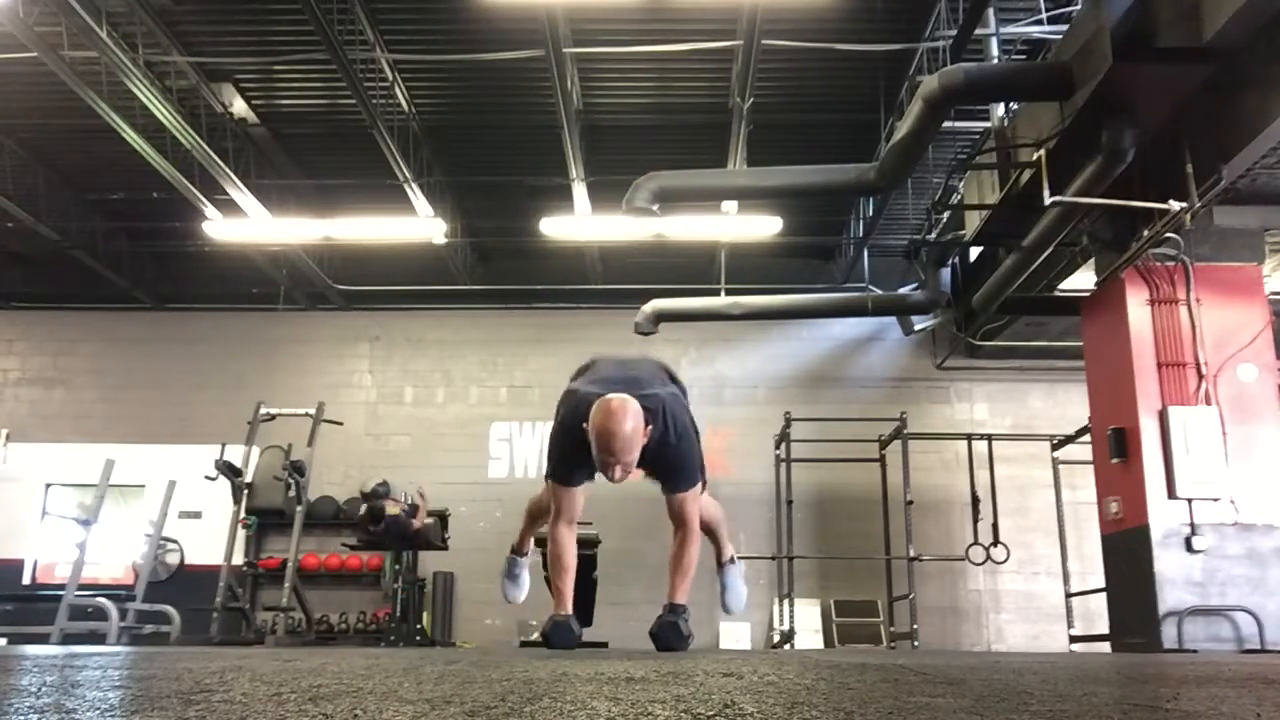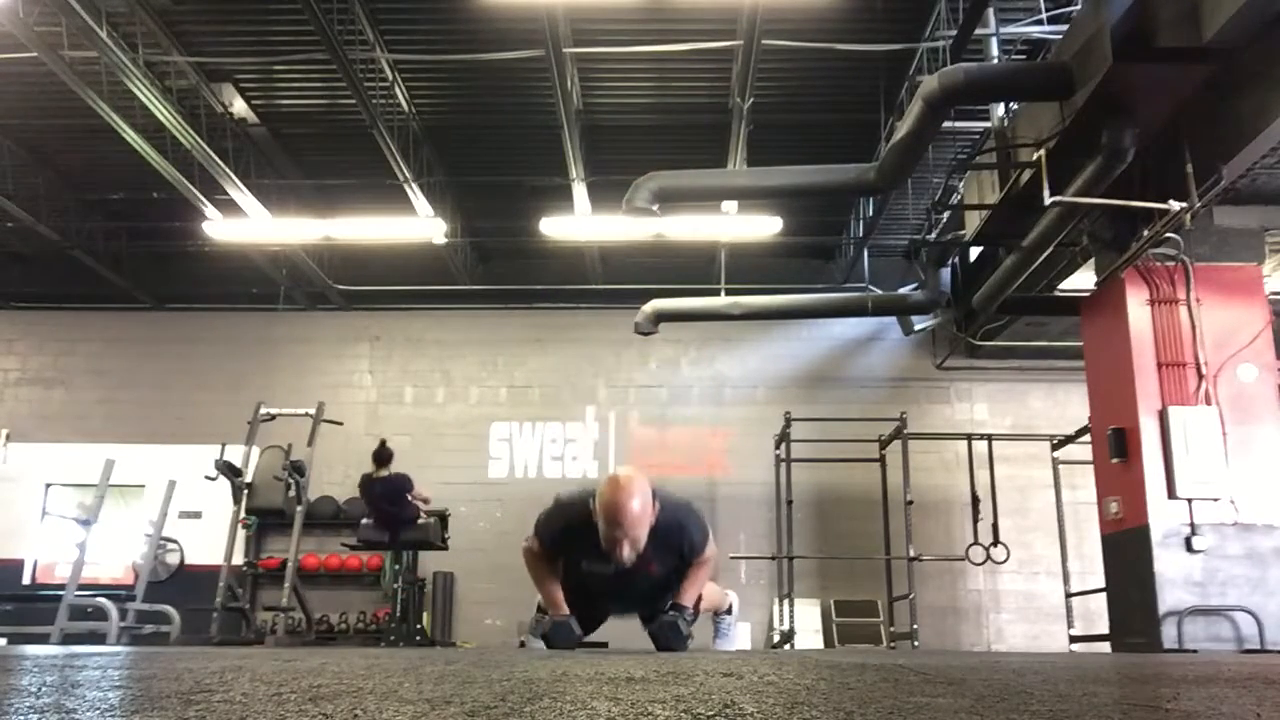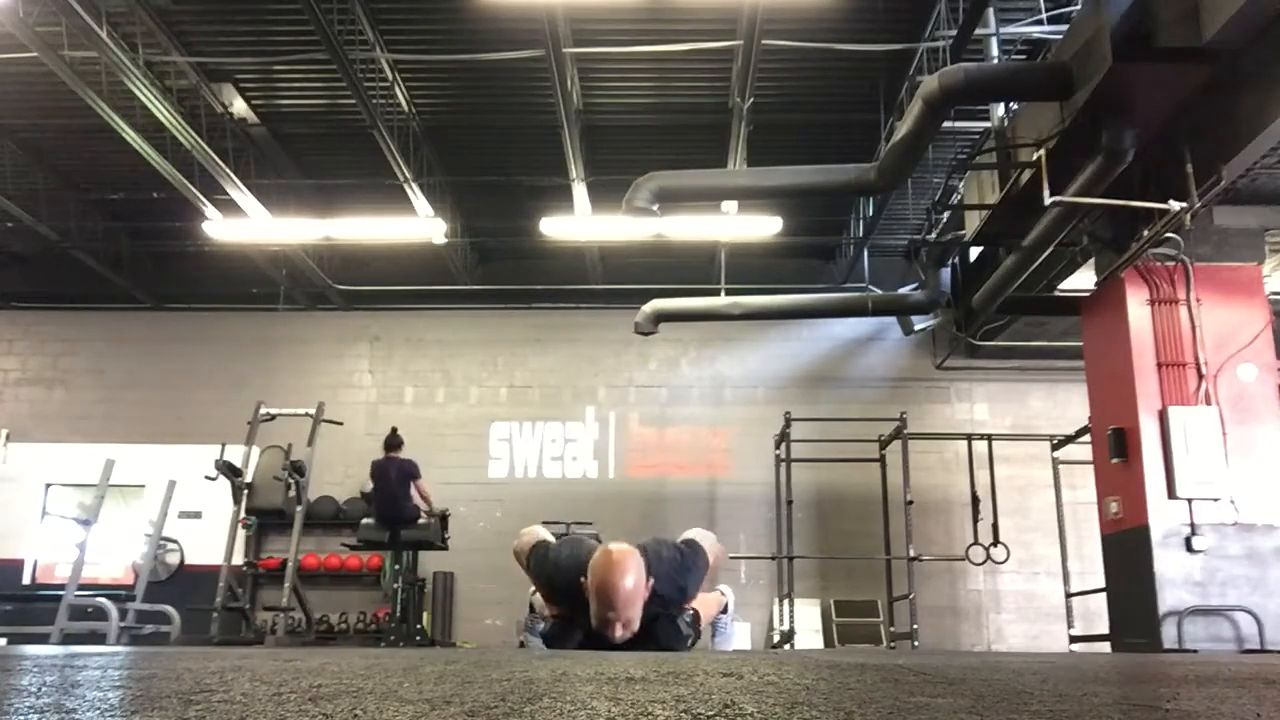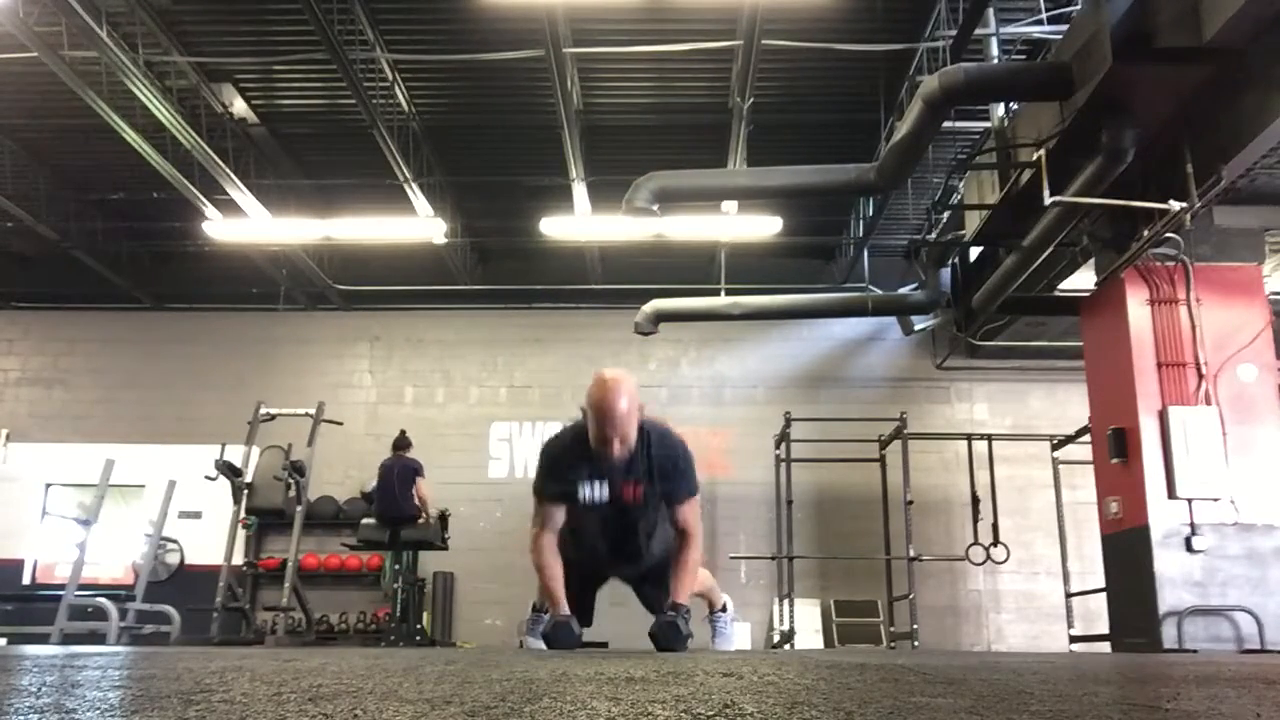
dt=0.4s
person 1, frame 1
left shoulder: (674, 429)
right shoulder: (570, 426)
left elbow: (687, 524)
right elbow: (564, 523)
left wrist: (676, 608)
right wrist: (563, 614)
left knee: (695, 503)
right knee: (554, 500)
left ankle: (726, 557)
right ankle: (520, 549)
person 1, frame 2
left shoulder: (679, 521)
right shoulder: (569, 517)
left elbow: (705, 558)
right elbow: (533, 552)
left wrist: (681, 609)
right wrist: (560, 617)
left ankle: (724, 605)
right ankle: (546, 610)
person 1, frame 3
left shoulder: (673, 574)
right shoulder: (563, 571)
left elbow: (708, 543)
right elbow: (524, 541)
left wrist: (683, 610)
right wrist: (556, 610)
left ankle: (720, 601)
right ankle: (541, 602)
person 1, frame 4
left shoulder: (668, 448)
right shoulder: (559, 451)
left elbow: (690, 533)
right elbow: (544, 534)
left wrist: (679, 606)
right wrist: (560, 613)
left hip: (649, 547)
right hip: (583, 548)
left ankle: (719, 605)
right ankle: (542, 608)
